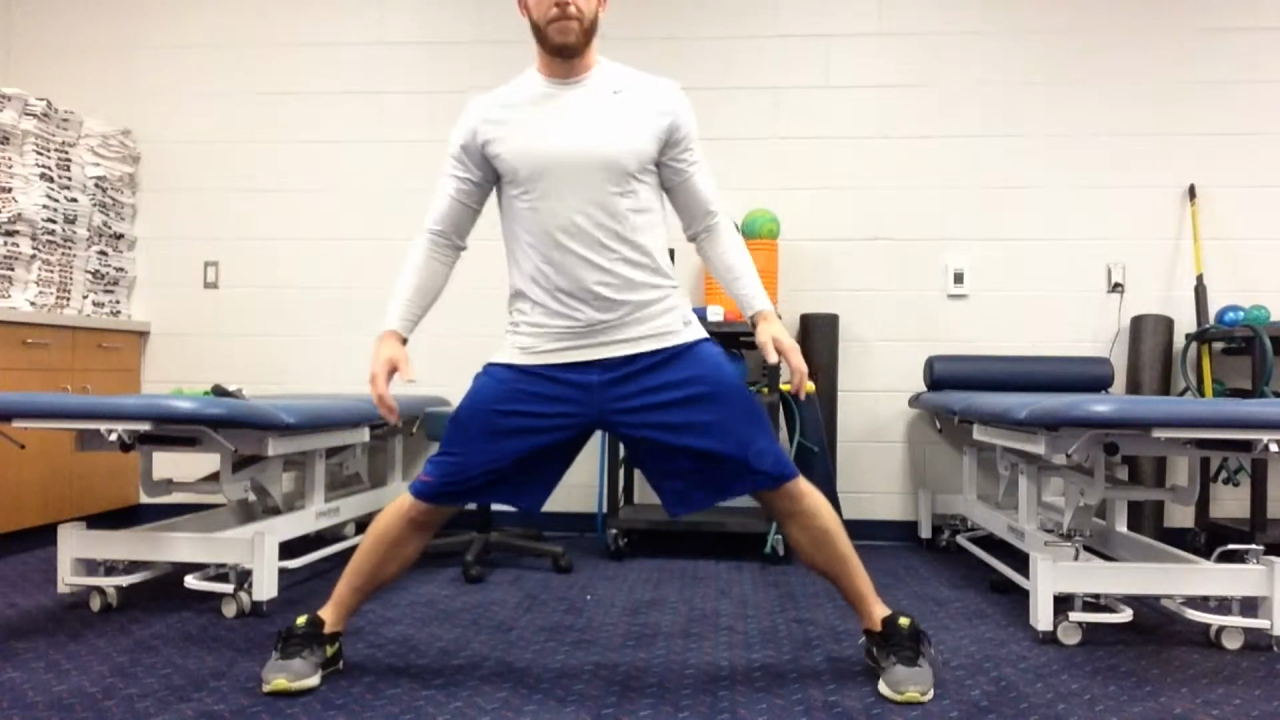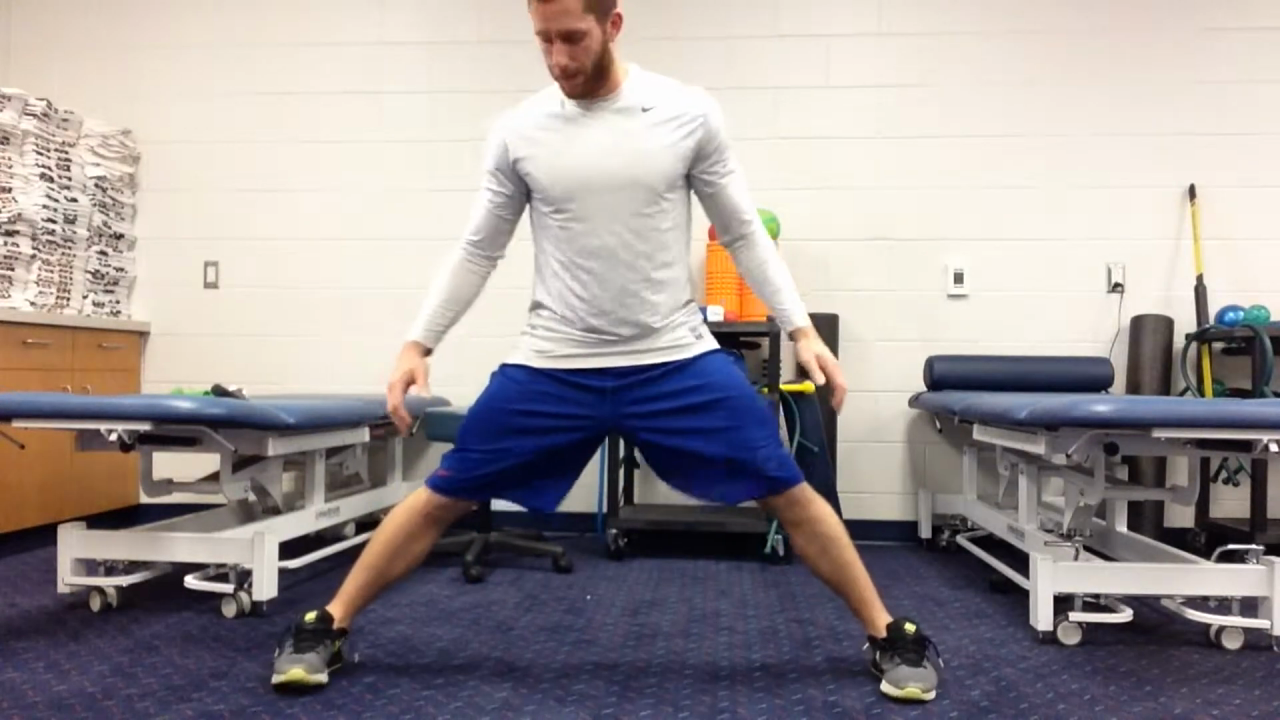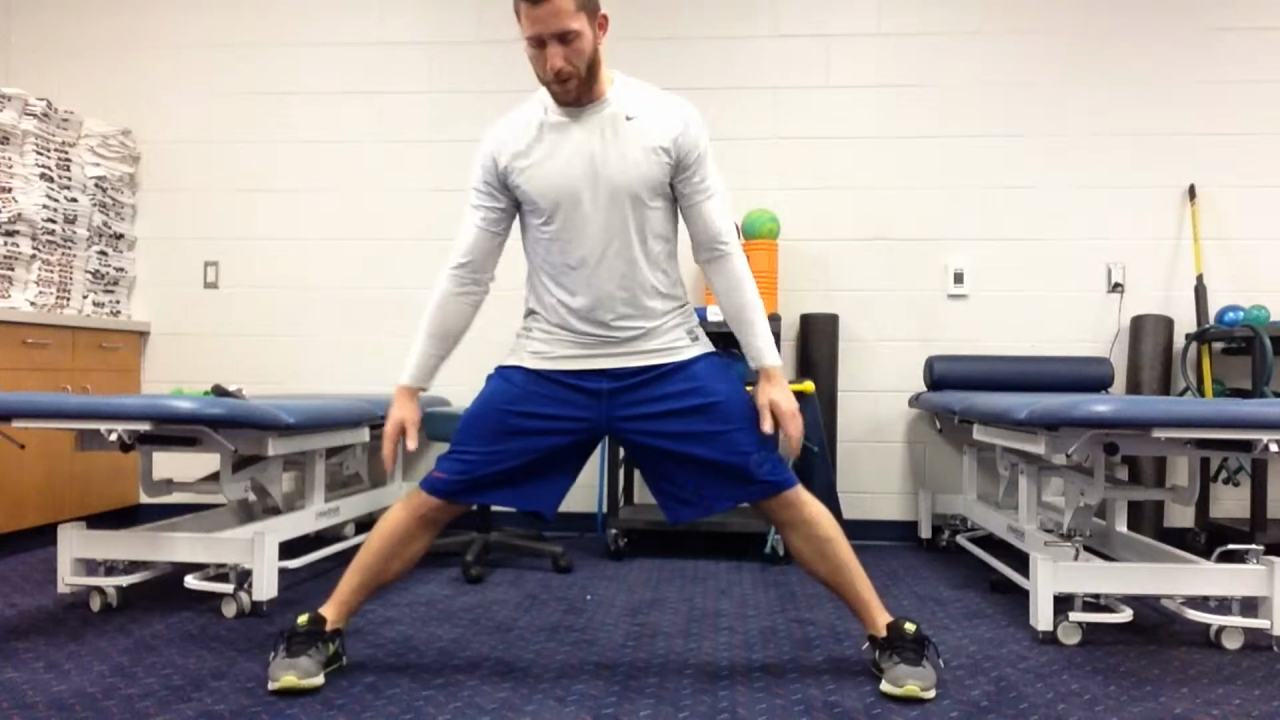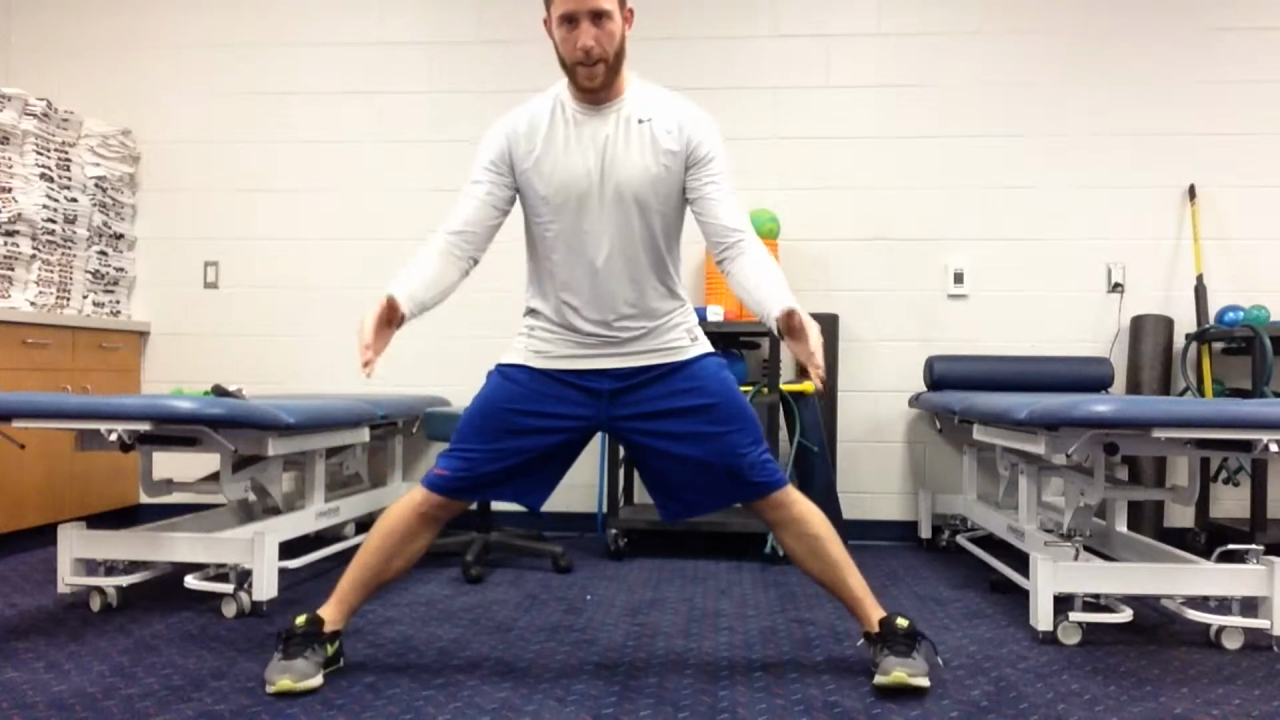
dt=0.4s
person 1, frame 1
left shoulder: (656, 100)
right shoulder: (488, 117)
left elbow: (707, 224)
right elbow: (441, 239)
left wrist: (763, 312)
right wrist: (394, 331)
left hip: (663, 351)
right hip: (536, 363)
left knee: (779, 486)
right knee: (427, 501)
left ankle: (885, 631)
right ankle: (321, 632)
person 1, frame 2
left shoulder: (688, 113)
right shoulder: (519, 130)
left elbow: (742, 233)
right elbow: (479, 251)
left wrist: (801, 328)
right wrist: (419, 343)
left hip: (675, 360)
right hip: (552, 367)
left knee: (787, 492)
right knee: (444, 496)
left ankle: (888, 636)
right ankle: (326, 626)
person 1, frame 3
left shoulder: (672, 121)
right shoulder: (505, 143)
left elbow: (719, 253)
right elbow: (468, 274)
left wrist: (769, 367)
right wrist: (410, 385)
left hip: (670, 365)
right hip: (547, 370)
left knee: (782, 494)
right knee: (434, 498)
left ankle: (889, 635)
right ankle: (321, 629)
person 1, frame 4
left shoulder: (684, 126)
right shoulder: (516, 133)
left elbow: (735, 244)
right elbow: (459, 243)
left wrist: (784, 309)
right wrist: (399, 299)
left hip: (668, 363)
right hip: (547, 365)
left knee: (770, 494)
right knee: (439, 495)
left ankle: (885, 630)
right ankle: (320, 629)
